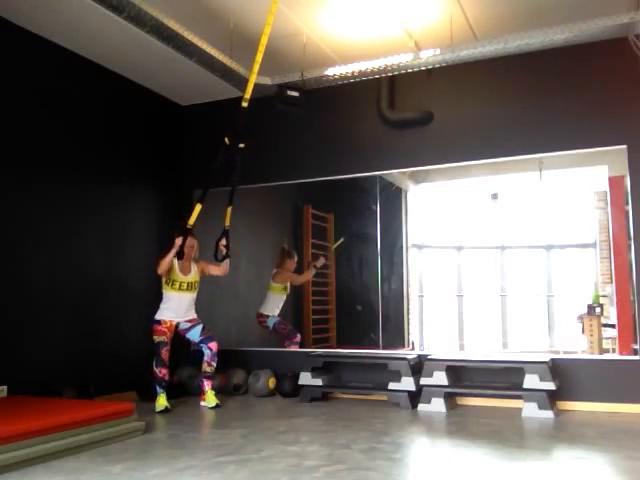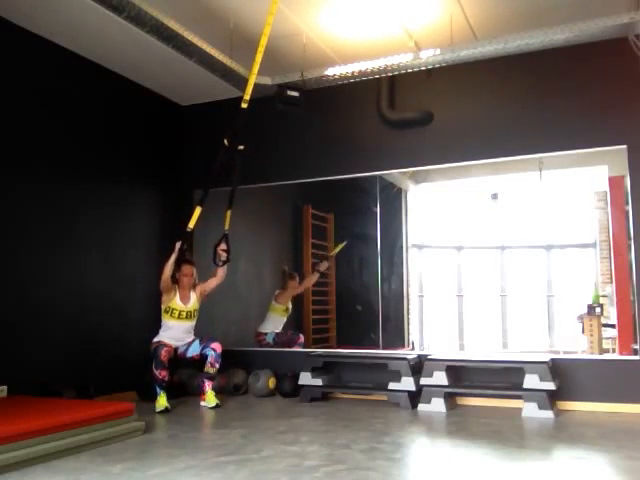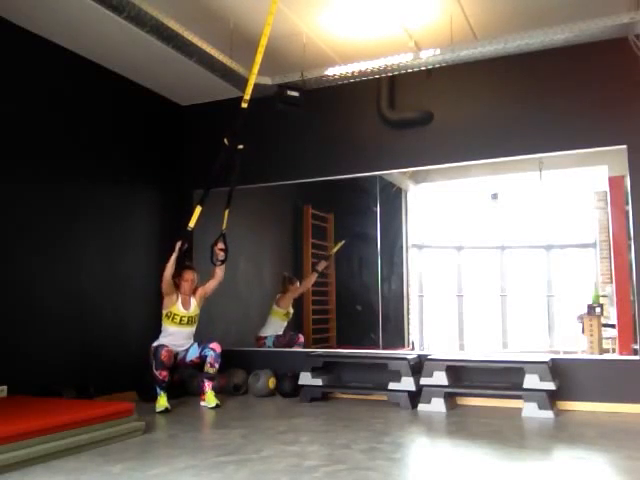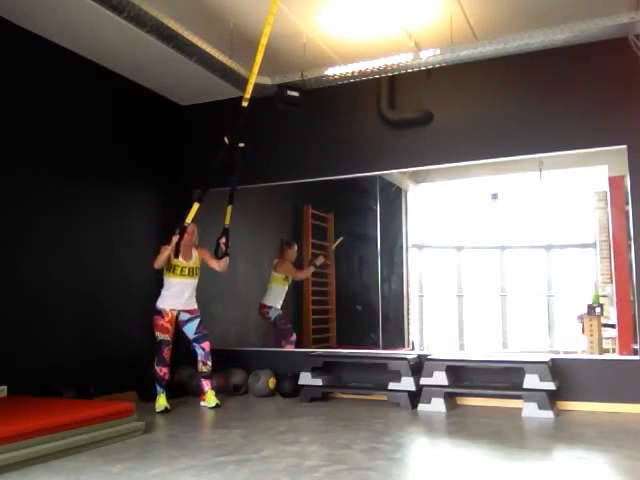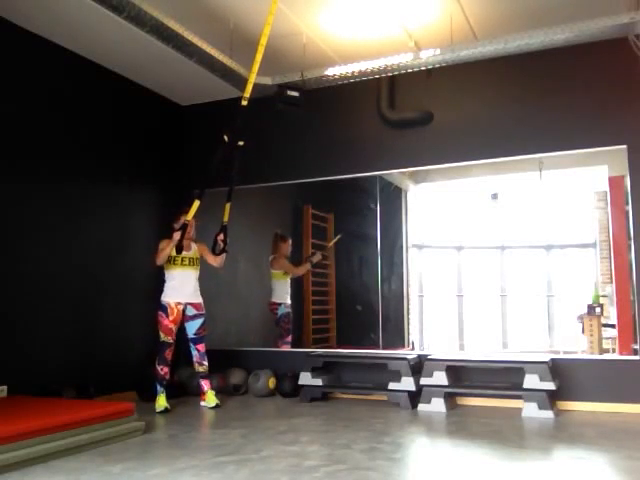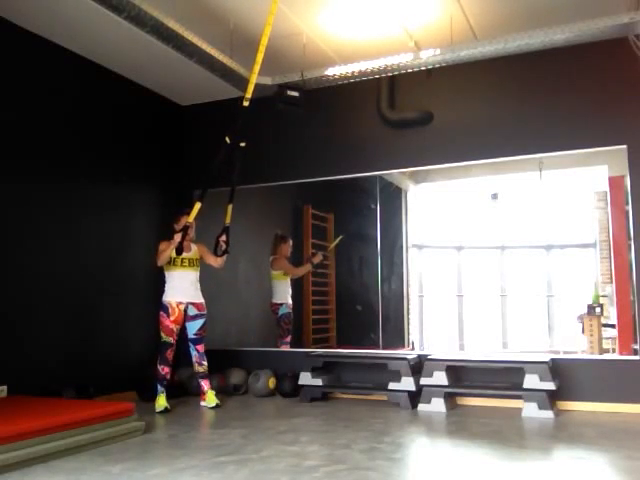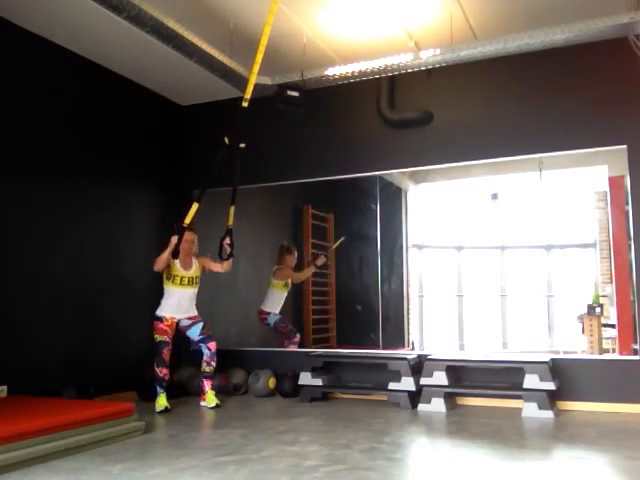
dt=0.4s
person 1, frame 1
left shoulder: (199, 266)
right shoulder: (169, 262)
left elbow: (222, 271)
right elbow: (160, 271)
left wrist: (224, 252)
right wrist: (175, 249)
left hip: (188, 318)
right hip: (165, 318)
left knee: (211, 345)
right knee: (162, 350)
left ankle: (206, 393)
right ankle: (161, 396)
person 1, frame 2
left shoulder: (198, 292)
right shoulder: (169, 293)
left elbow: (219, 278)
right elbow: (164, 278)
left wrist: (223, 257)
right wrist: (175, 254)
left hip: (187, 343)
right hip: (165, 341)
left knee: (215, 347)
right knee: (161, 352)
left ankle: (207, 393)
right ankle: (161, 396)
person 1, frame 3
left shoulder: (199, 296)
right shoulder: (171, 297)
left elbow: (217, 279)
right elbow: (166, 277)
left wrist: (220, 256)
right wrist: (176, 253)
left hip: (187, 350)
right hip: (165, 347)
left knee: (214, 349)
right knee: (162, 353)
left ankle: (207, 394)
right ankle: (161, 396)
person 1, frame 4
left shoulder: (200, 253)
right shoulder: (169, 251)
left elbow: (221, 267)
right elbow: (157, 265)
left wrist: (224, 250)
right wrist: (172, 246)
left hip: (189, 309)
right hip: (165, 309)
left knee: (203, 345)
right knee: (164, 348)
left ankle: (206, 393)
right ankle: (161, 396)
person 1, frame 5
left shoulder: (199, 247)
right shoulder: (167, 243)
left elbow: (218, 263)
right elbow: (159, 260)
left wrist: (223, 246)
right wrist: (174, 242)
left hip: (194, 302)
right hip: (171, 302)
left knee: (199, 346)
right knee: (166, 346)
left ankle: (206, 393)
right ankle: (161, 395)
person 1, frame 6
left shoulder: (199, 248)
right shoulder: (166, 245)
left elbow: (218, 263)
right elbow: (160, 262)
right wrist: (174, 244)
left hip: (196, 303)
right hip: (172, 303)
left knee: (198, 347)
right knee: (168, 347)
left ankle: (206, 393)
right ankle: (161, 396)
person 1, frame 7
left shoulder: (200, 262)
right shoulder: (169, 259)
left elbow: (224, 268)
right elbow: (156, 267)
left wrist: (229, 251)
right wrist: (170, 248)
left hip: (189, 316)
right hip: (166, 316)
left knee: (209, 346)
right knee: (163, 349)
left ankle: (207, 393)
right ankle: (161, 396)
